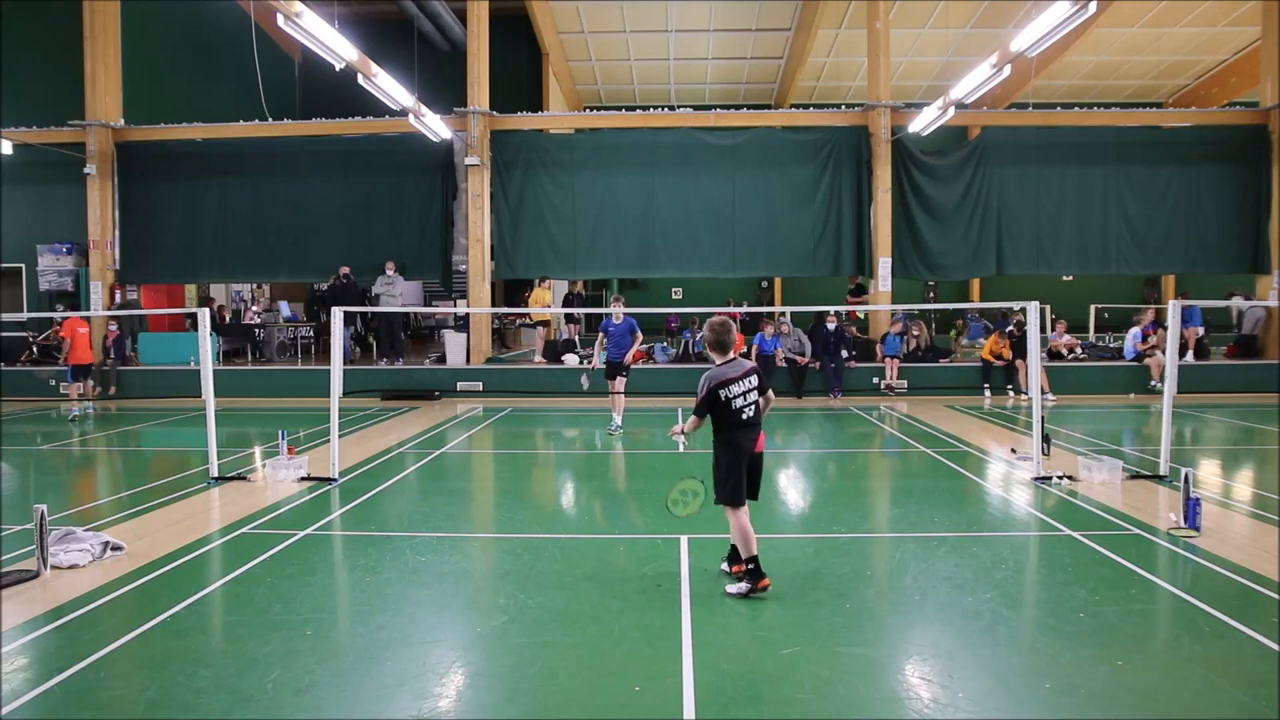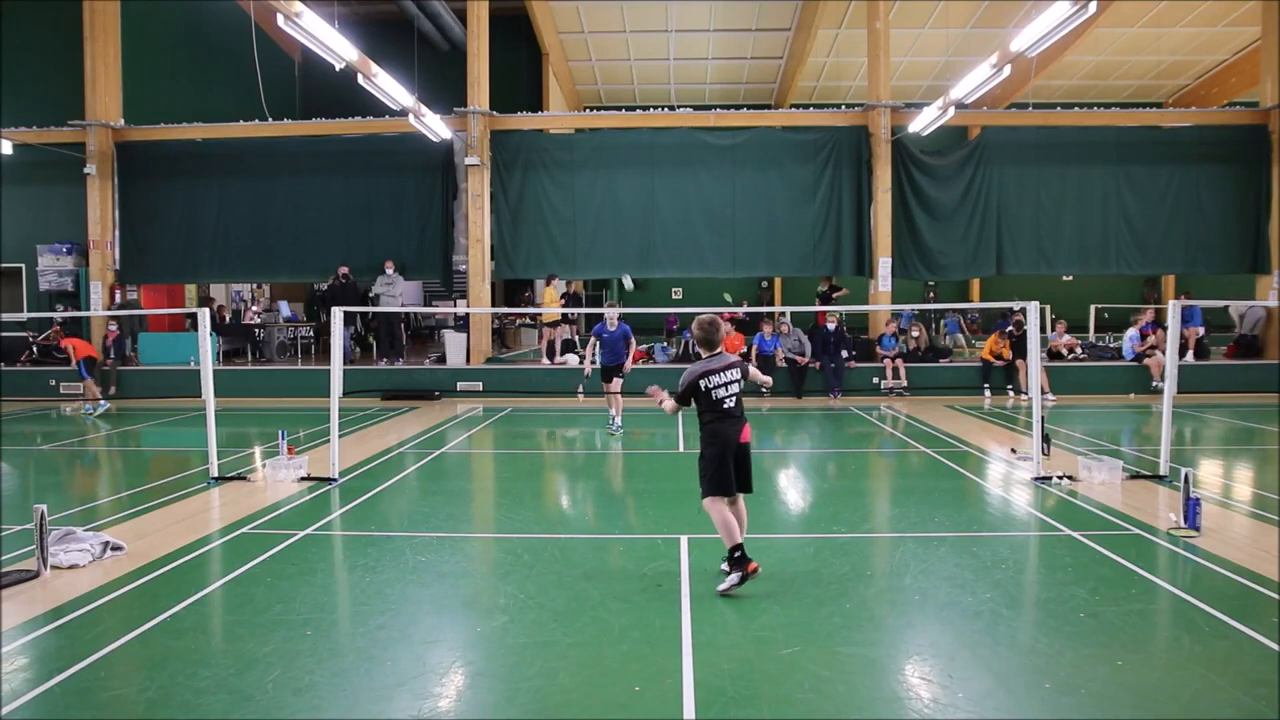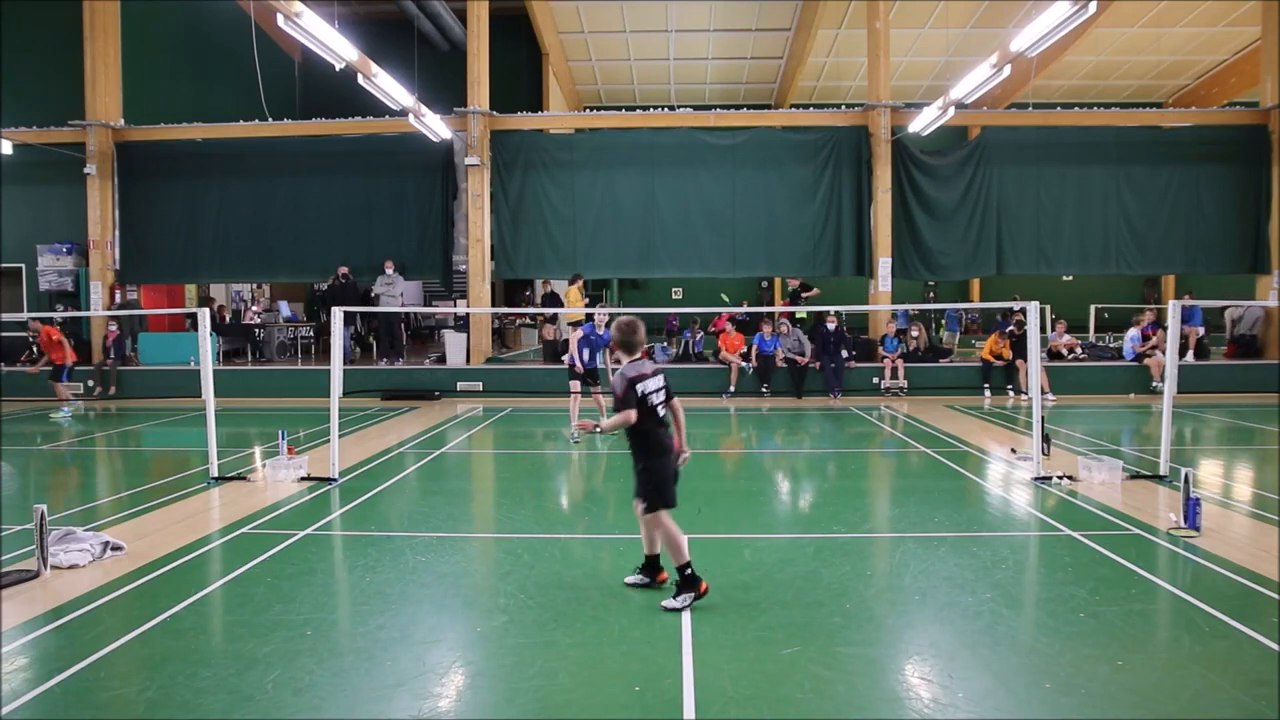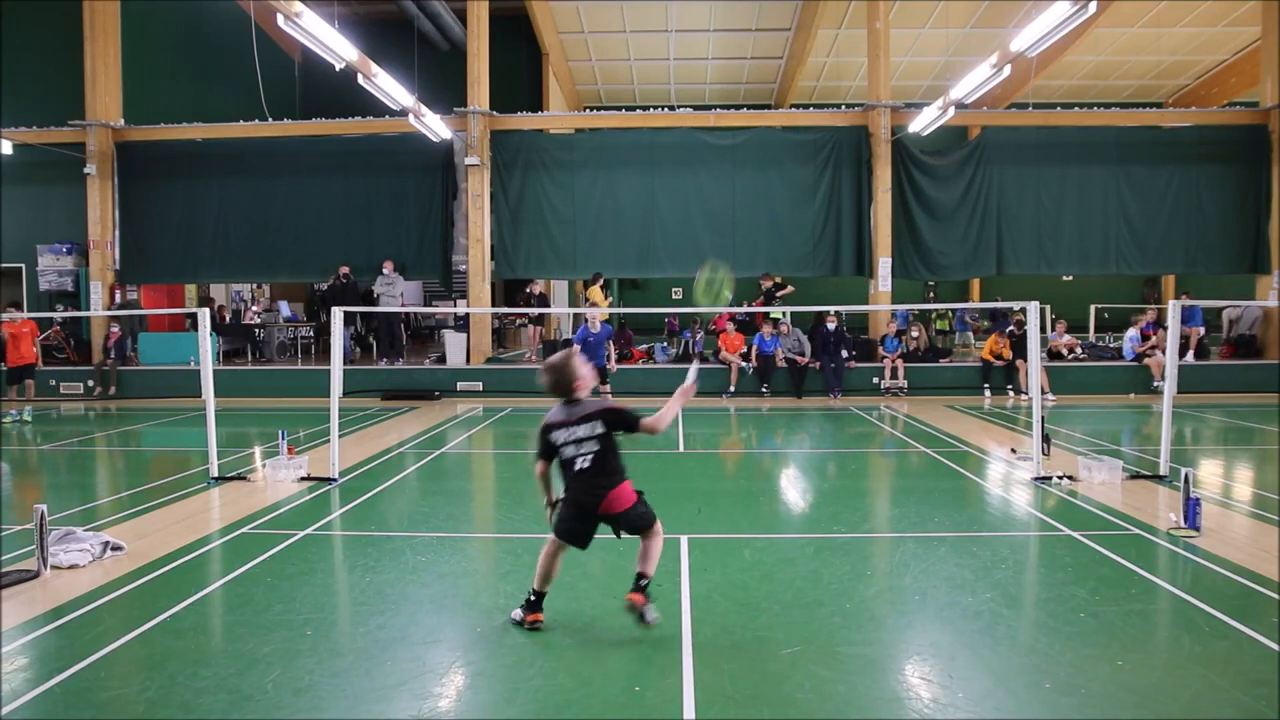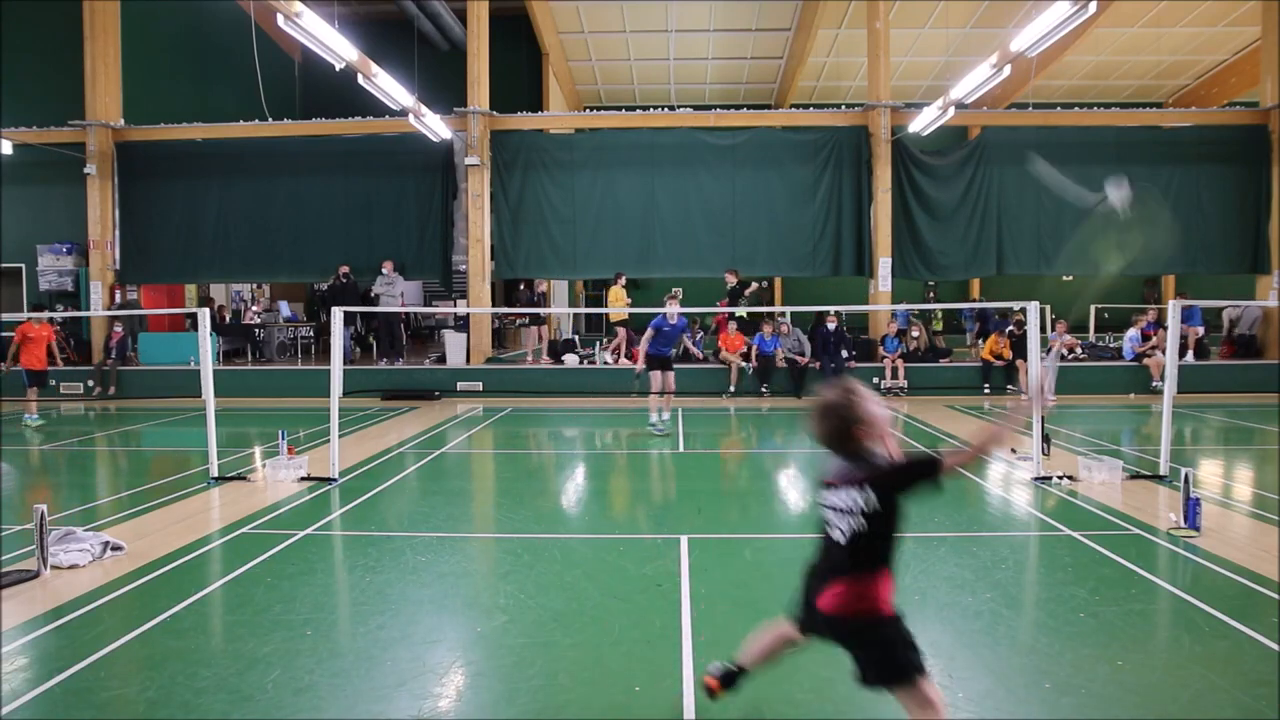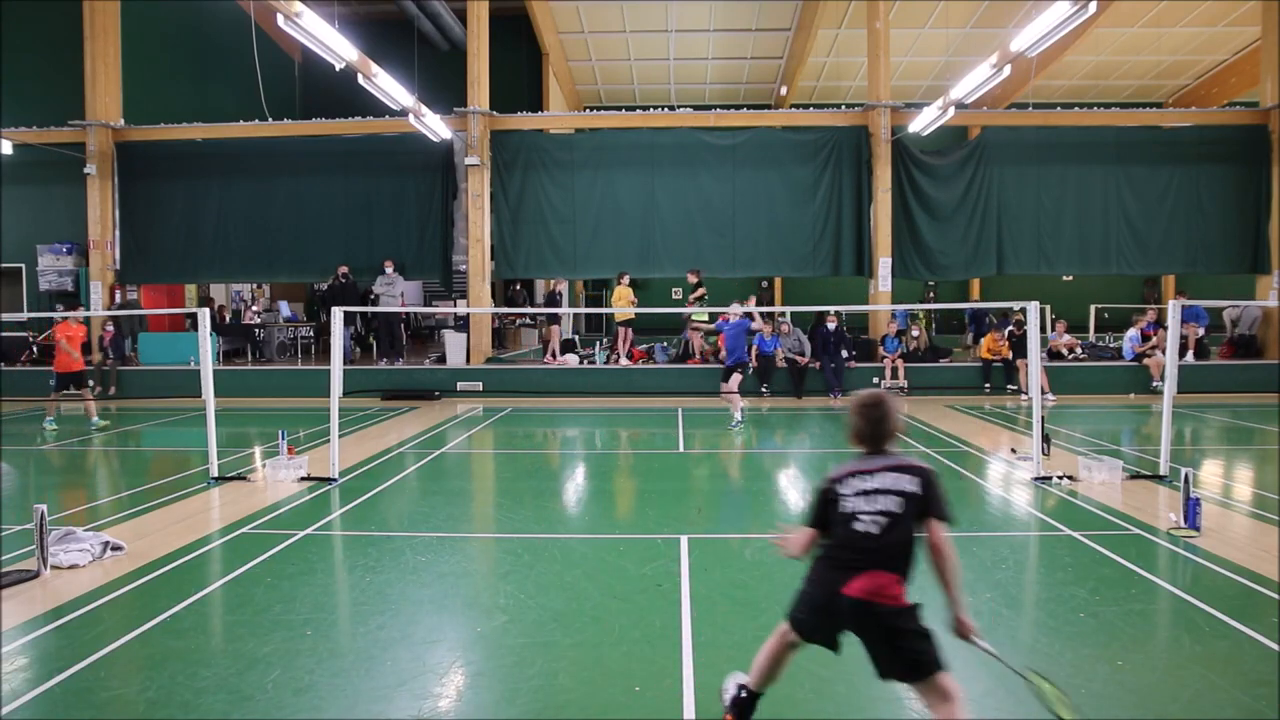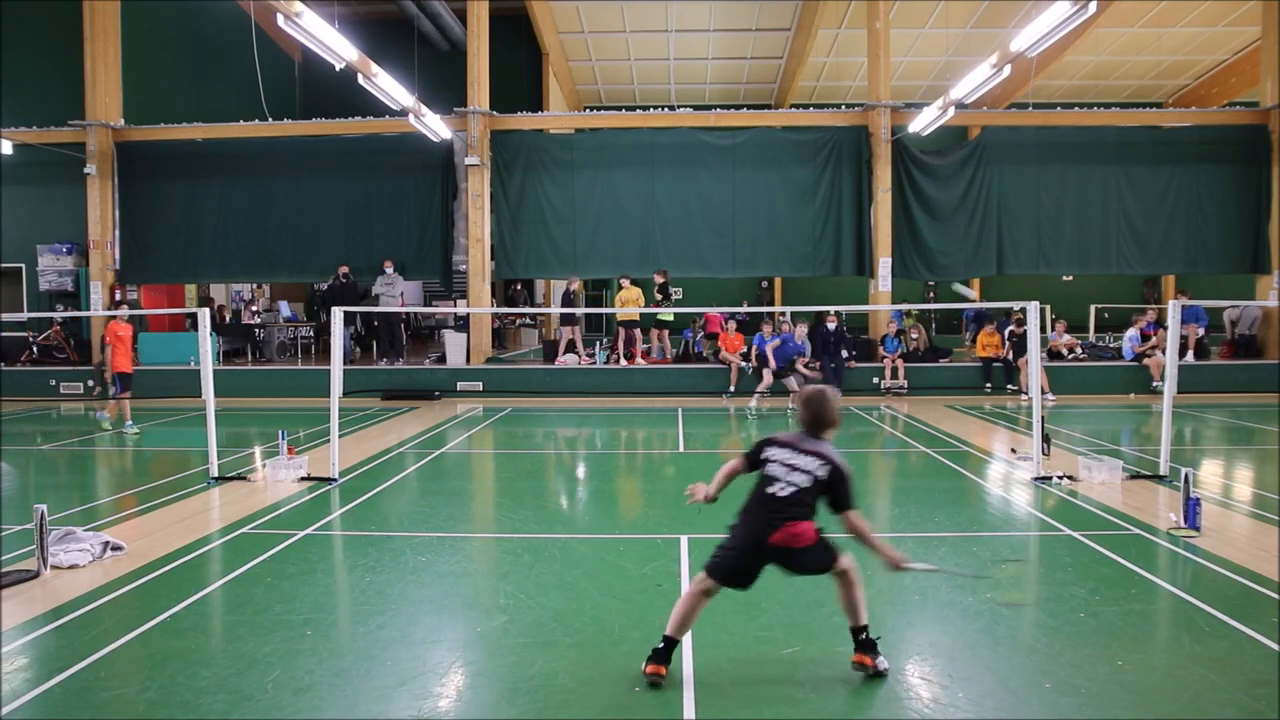
dt=0.7s
person 1, frame 1
left shoulder: (711, 379)
right shoulder: (751, 368)
left elbow: (697, 420)
right elbow: (769, 399)
left wrist: (681, 430)
left hip: (730, 447)
right hip: (755, 442)
left knee: (733, 509)
right knee: (740, 502)
left ankle: (755, 574)
right ankle: (736, 558)
person 1, frame 2
left shoulder: (693, 374)
right shoulder: (735, 362)
left elbow: (674, 408)
right elbow: (750, 373)
left wrist: (662, 399)
right wrist: (764, 379)
left hip: (715, 440)
right hip: (740, 435)
left knee: (713, 502)
right knee: (734, 498)
left ankle: (741, 561)
right ankle: (736, 558)
person 1, frame 3
left shoulder: (622, 378)
right shoulder: (654, 370)
left elbow: (629, 417)
right elbow: (676, 407)
left wrist: (598, 427)
right wrist: (682, 444)
left hip: (650, 453)
right hip: (666, 446)
left knee: (655, 516)
right knee: (649, 509)
left ankle: (691, 581)
right ankle: (651, 568)
person 1, frame 4
left shoulder: (550, 422)
right shoulder: (602, 410)
left elbow: (542, 469)
right elbow: (654, 426)
left wrist: (550, 499)
right wrist: (680, 396)
left hip: (579, 500)
right hip: (616, 496)
left knee: (555, 544)
right knee: (653, 533)
left ankle: (533, 608)
right ankle: (639, 592)
person 1, frame 5
left shoulder: (833, 473)
right shoulder: (888, 473)
right elbow: (958, 459)
left hip: (817, 596)
right hip: (861, 607)
left knee: (794, 629)
left ankle: (726, 677)
person 1, frame 6
left shoulder: (837, 480)
right shoulder: (919, 476)
left elbow: (803, 546)
right elbow: (938, 542)
left wrist: (790, 543)
right wrist: (958, 610)
left hip: (828, 584)
right hip: (882, 598)
left knee: (787, 635)
person 1, frame 7
left shoulder: (773, 443)
right shoulder: (833, 464)
left elbow: (733, 467)
right elbow: (851, 522)
left wrist: (709, 492)
right wrist: (886, 553)
left hip: (748, 531)
right hip: (794, 537)
left knee: (702, 586)
right knee: (847, 569)
left ankle: (659, 659)
right ankle: (865, 651)
